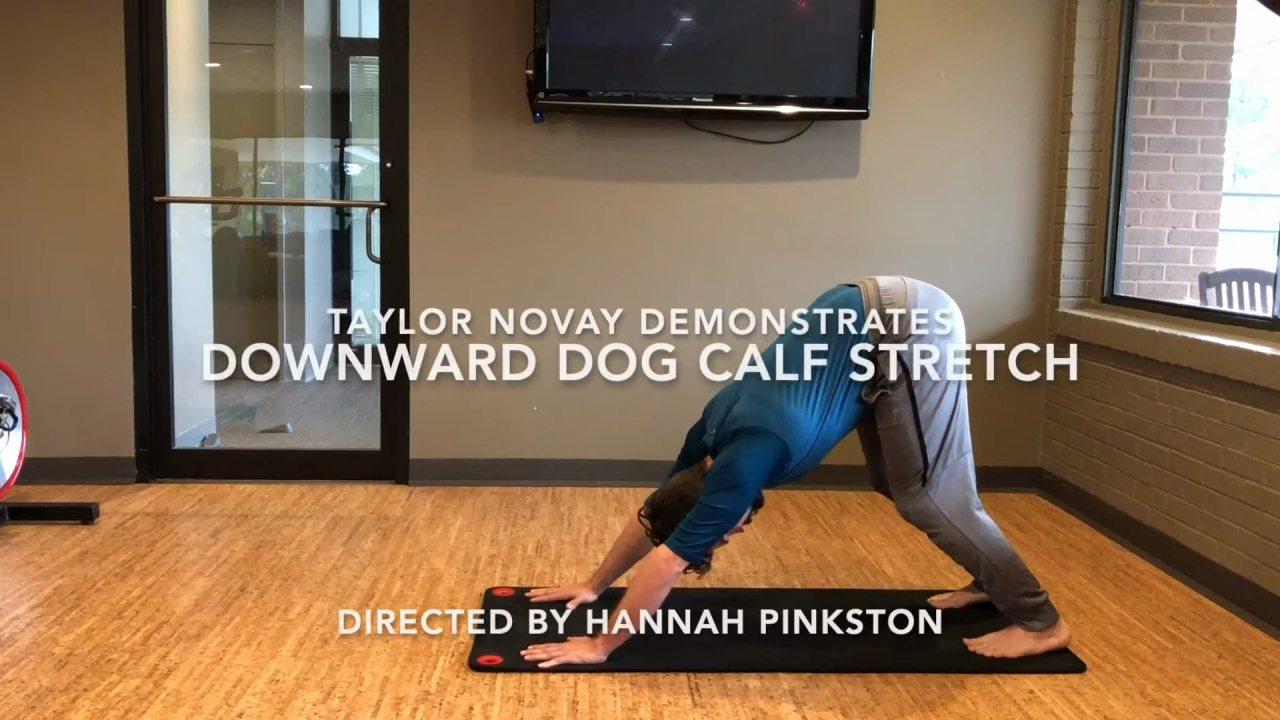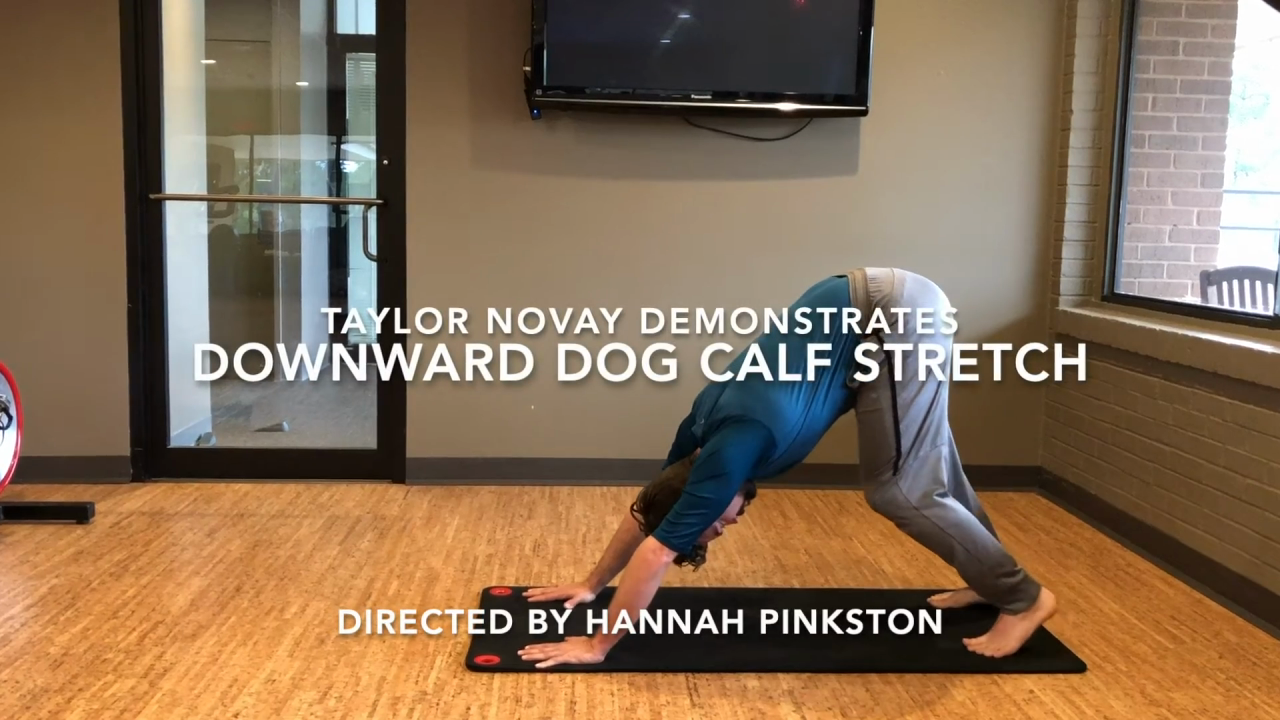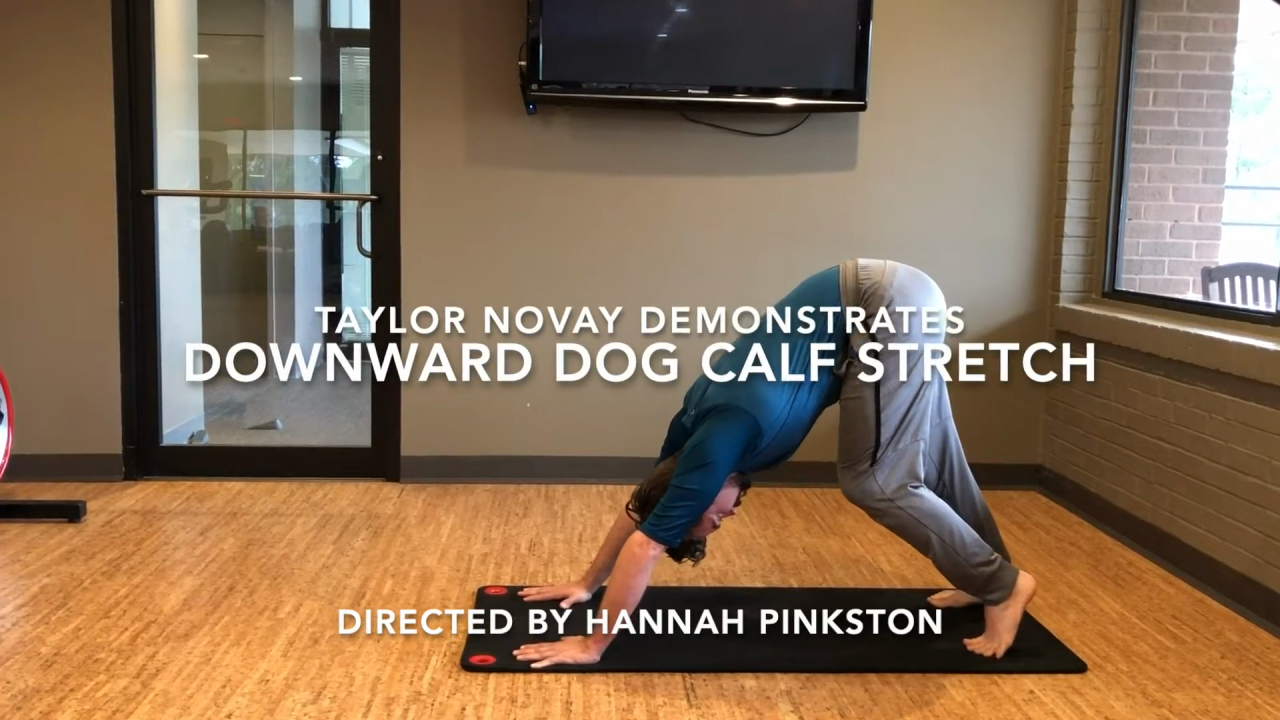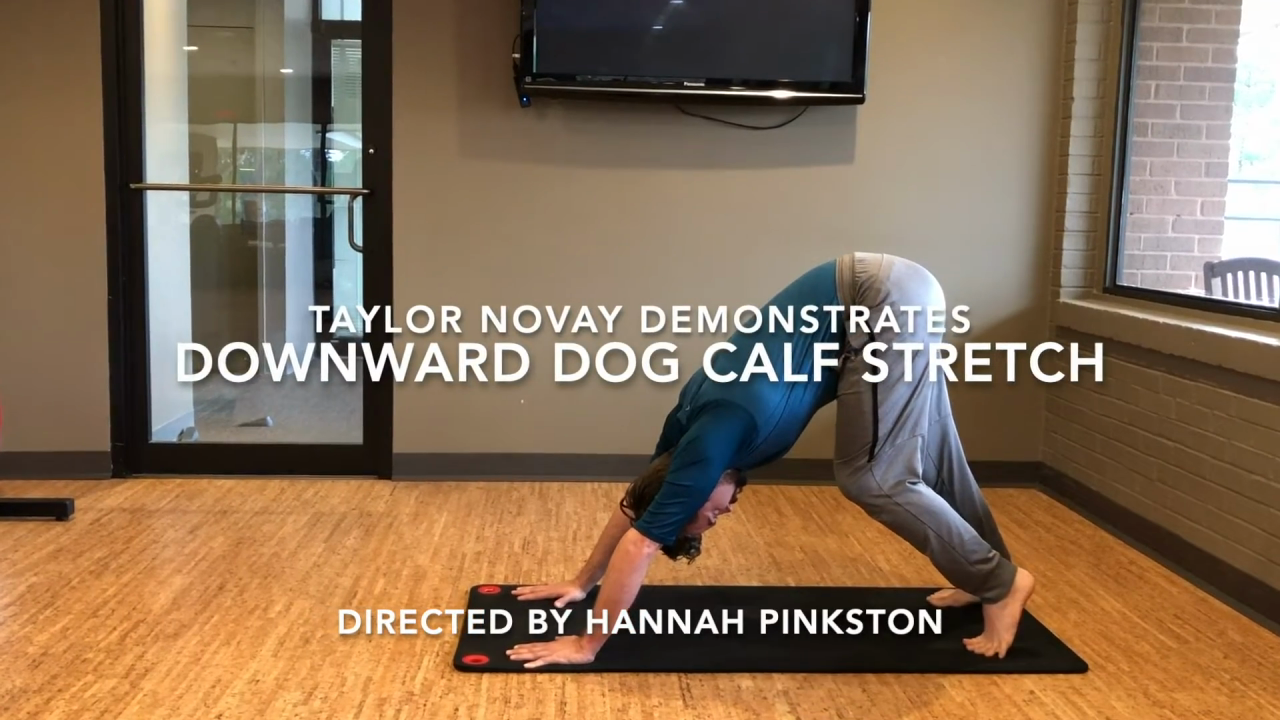
dt=0.7s
person 1, frame 1
left shoulder: (744, 461)
right shoulder: (711, 433)
left elbow: (667, 561)
right elbow: (654, 513)
left wrist: (600, 646)
right wrist: (594, 585)
left hip: (908, 327)
right hip: (879, 316)
left knee: (927, 498)
right knee: (894, 481)
left ankle: (1038, 619)
right ankle: (992, 581)
person 1, frame 2
left shoulder: (730, 452)
right shoulder: (703, 428)
left elbow: (656, 552)
right elbow: (647, 510)
left wrist: (598, 646)
right wrist: (591, 585)
left hip: (896, 315)
right hip: (881, 308)
left knee: (899, 489)
right knee: (929, 470)
left ankle: (1022, 599)
right ankle: (989, 579)
person 1, frame 3
left shoulder: (715, 447)
right shoulder: (695, 423)
left elbow: (644, 546)
right elbow: (640, 505)
left wrist: (591, 645)
right wrist: (587, 584)
left hip: (886, 305)
right hip: (884, 300)
left knee: (876, 482)
right knee: (931, 465)
left ankle: (1003, 586)
right ankle: (985, 574)
person 1, frame 4
left shoulder: (711, 443)
right shoulder: (692, 421)
left elbow: (639, 544)
right elbow: (636, 504)
left wrist: (587, 645)
right wrist: (582, 583)
left hip: (885, 299)
right hip: (887, 294)
left knee: (872, 478)
right knee: (930, 462)
left ankle: (1000, 583)
right ankle: (984, 573)
